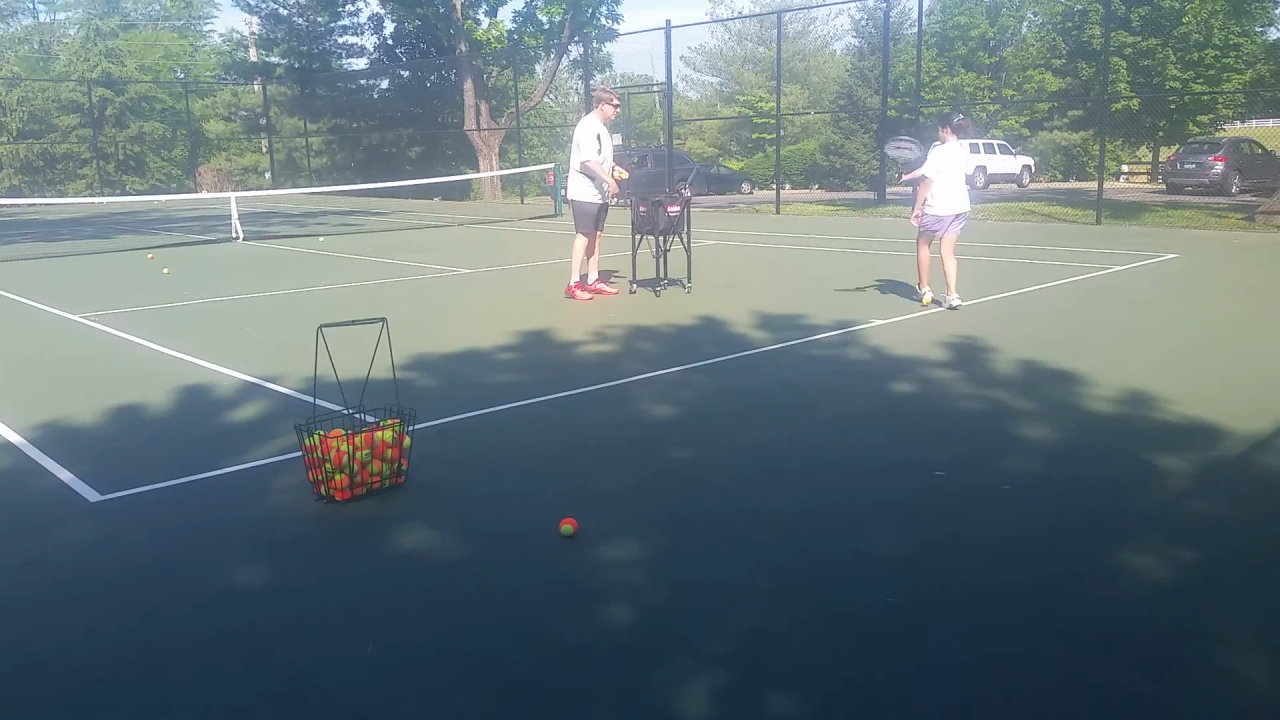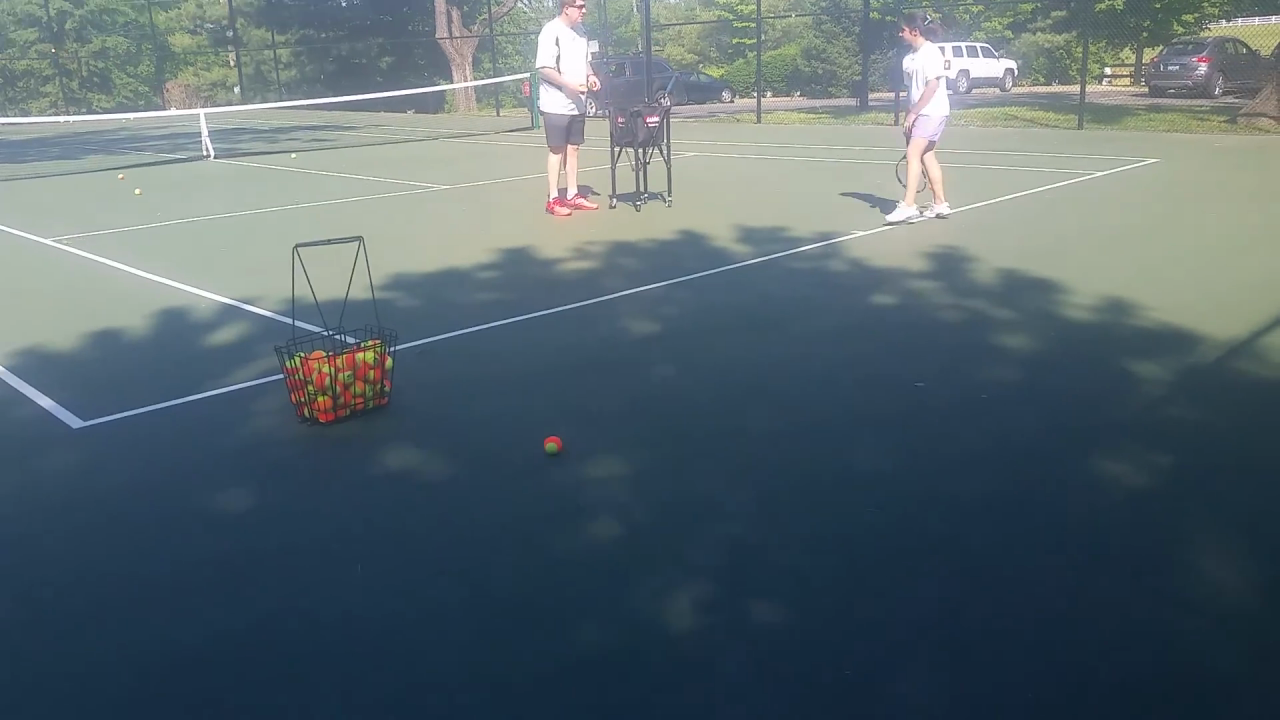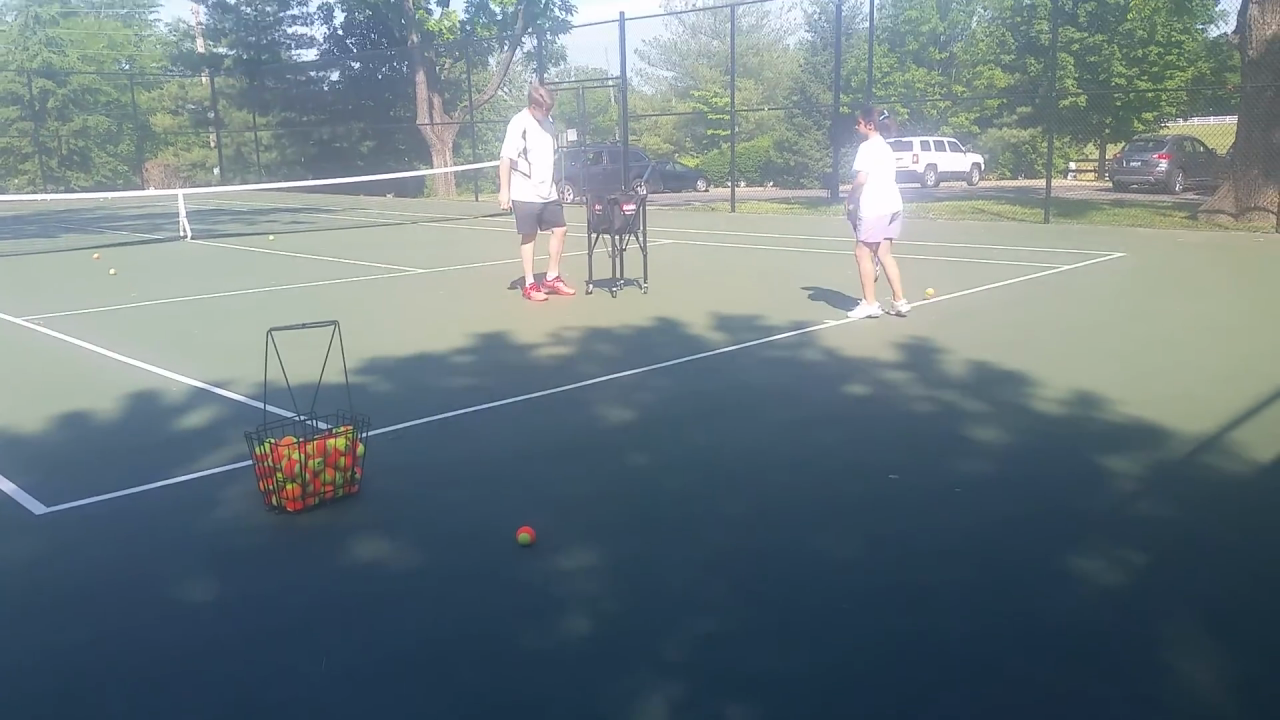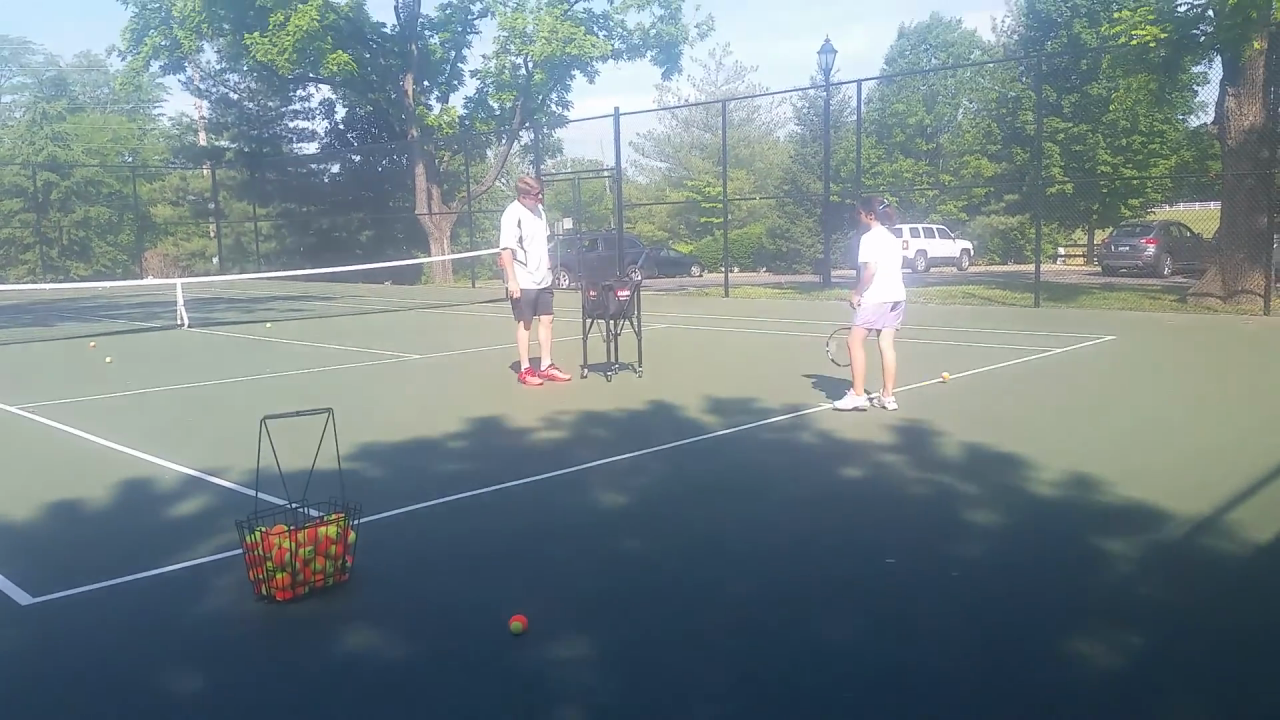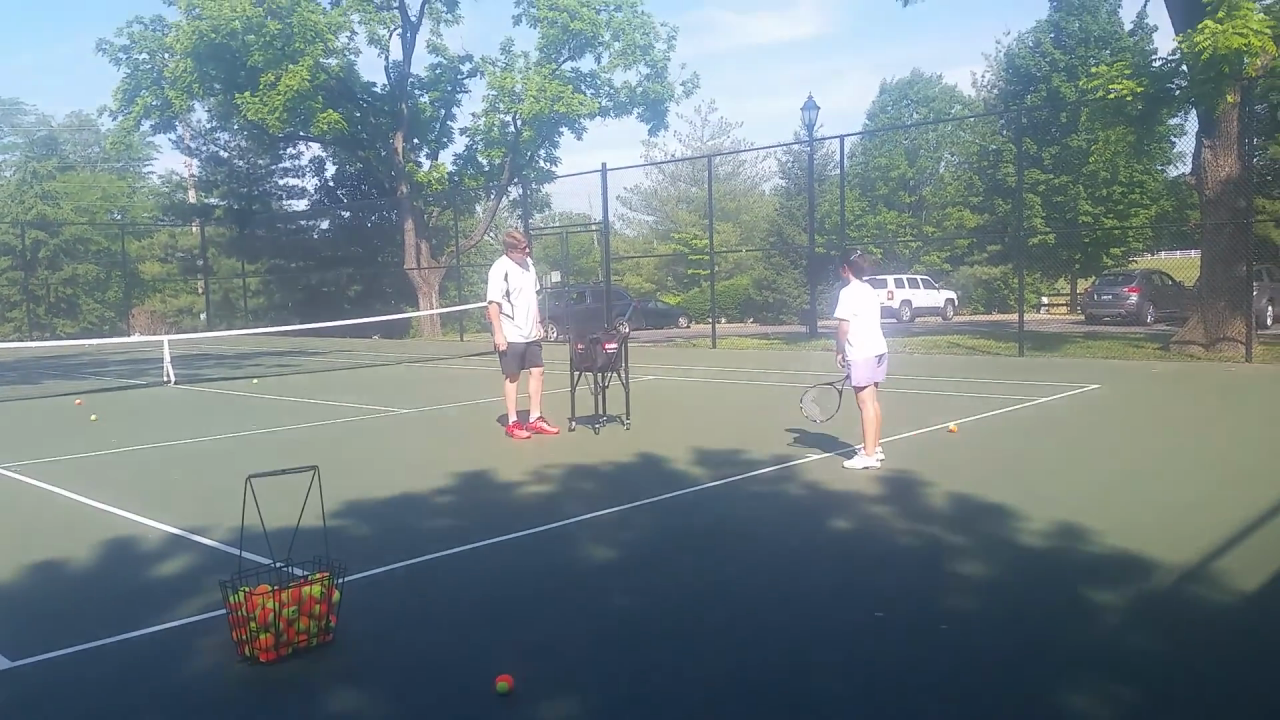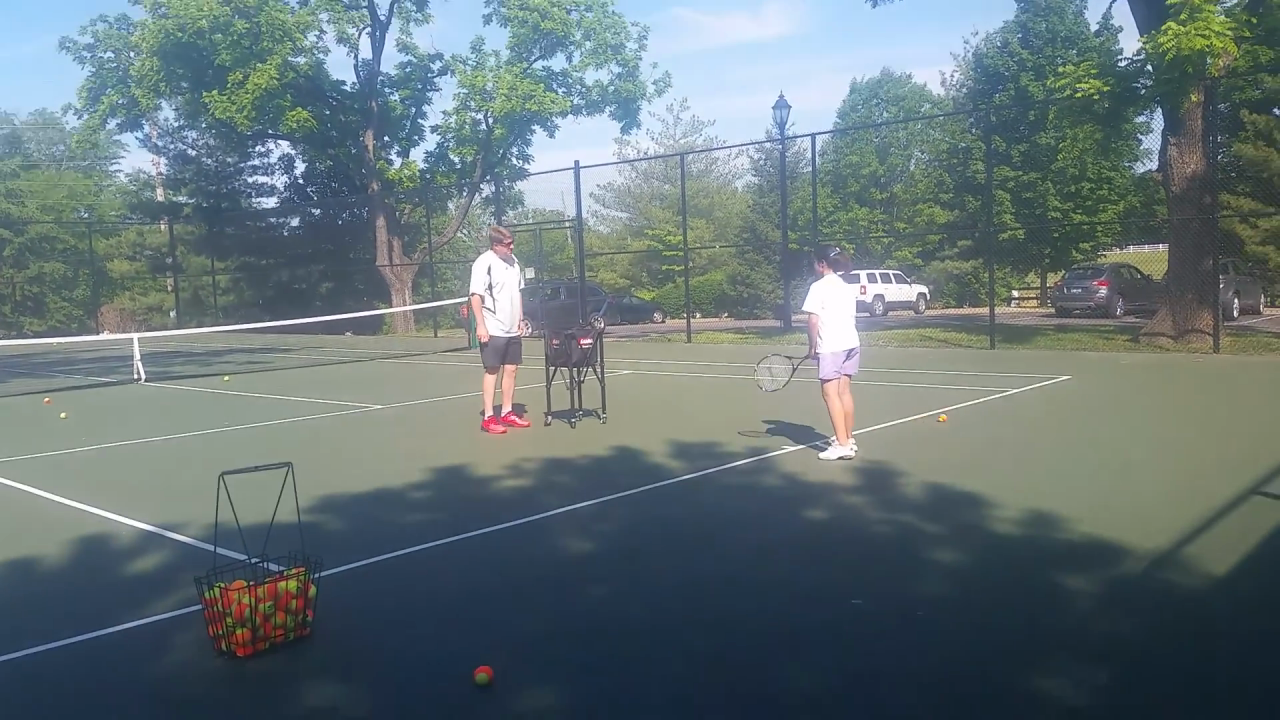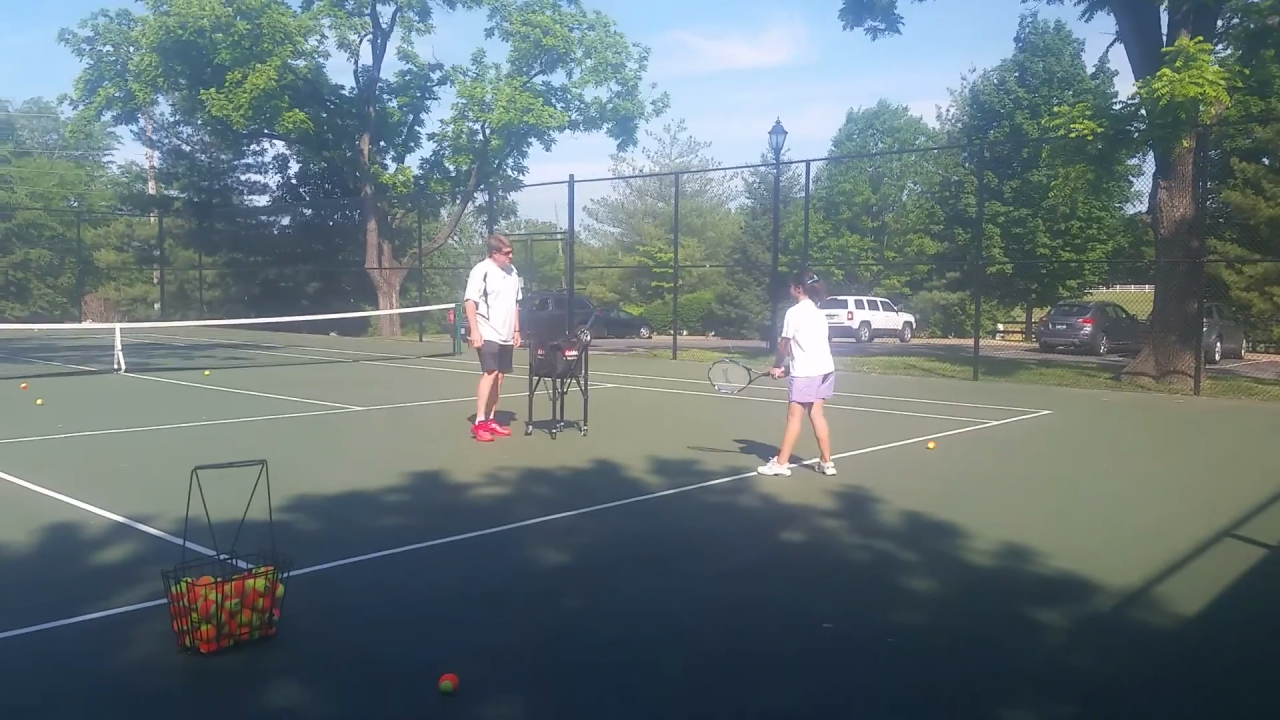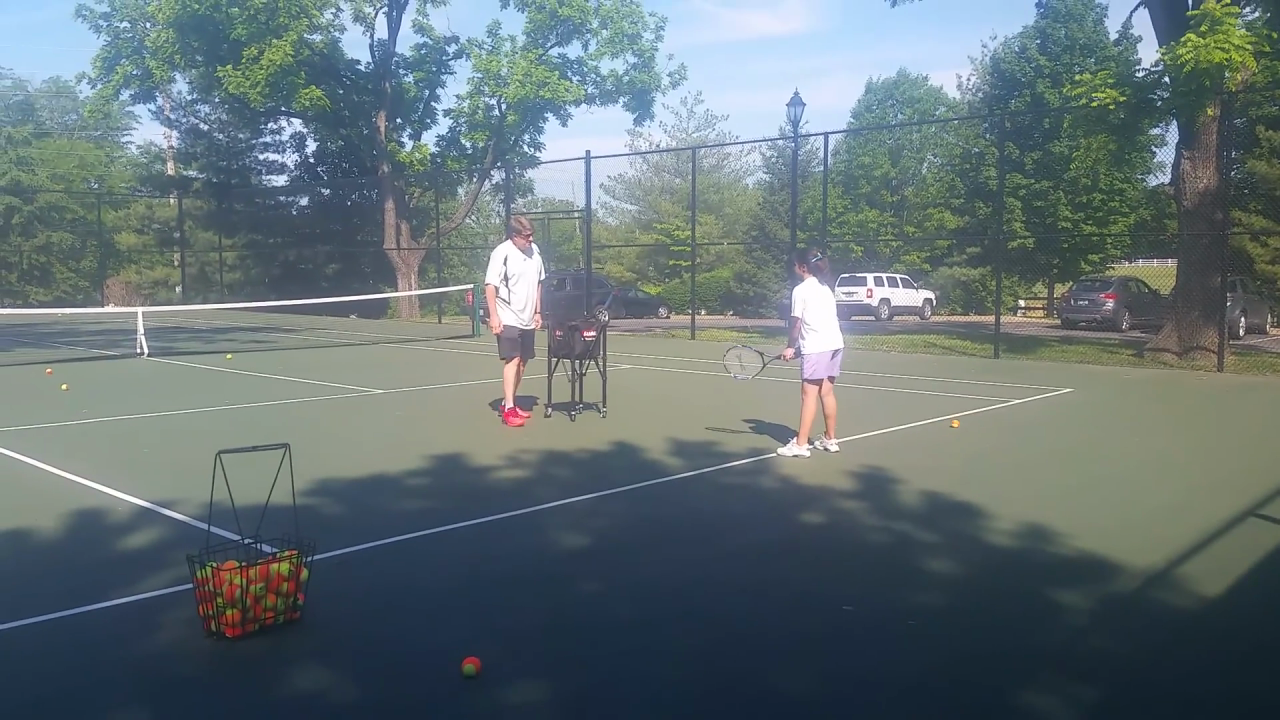
dt=0.5s
person 1, frame 1
left shoulder: (601, 127)
right shoulder: (588, 126)
right elbow: (588, 161)
left wrist: (614, 168)
right wrist: (610, 181)
left hip: (598, 192)
right hip: (584, 192)
left knee: (596, 235)
right knee: (584, 235)
left ankle: (593, 280)
right ankle: (574, 284)
person 1, frame 2
left shoulder: (579, 31)
right shoulder: (551, 31)
right elbow: (544, 68)
left wrist: (591, 77)
right wrist: (570, 85)
left hip: (576, 105)
right hip: (556, 105)
left knee: (573, 149)
right knee: (557, 150)
left ankle: (573, 195)
right ankle: (553, 199)
person 1, frame 3
left shoulder: (547, 121)
right shoulder: (519, 124)
right elbow: (506, 158)
right wrist: (504, 190)
left hip: (548, 192)
right hip: (526, 193)
left knee: (560, 230)
right knee: (529, 237)
left ankle: (552, 278)
right ankle: (530, 285)
person 1, frame 4
left shoulder: (538, 209)
right shoulder: (512, 215)
right elbow: (506, 249)
left wrist: (547, 268)
right wrist: (512, 280)
left hip: (542, 279)
right hip: (523, 282)
left knee: (547, 320)
right knee: (525, 323)
left ankle: (546, 367)
right ankle: (525, 370)
person 1, frame 5
left shoulder: (528, 263)
right shoulder: (500, 269)
right elbow: (493, 303)
left wrist: (538, 322)
right wrist: (498, 333)
left hip: (530, 333)
right hip: (511, 335)
left knee: (537, 372)
right knee: (512, 377)
left ankle: (535, 419)
right ankle: (513, 423)
person 1, frame 6
left shoulder: (513, 261)
right shoulder: (484, 263)
right elbow: (475, 295)
left wrist: (520, 318)
right wrist: (480, 325)
left hip: (512, 328)
right hip: (493, 329)
left knee: (511, 369)
right knee: (493, 371)
left ankle: (507, 413)
right ankle: (488, 417)
person 1, frame 7
left shoulder: (512, 271)
right shoulder: (482, 270)
right elbow: (470, 301)
left wrist: (516, 329)
right wrist: (474, 331)
left hip: (505, 335)
right hip: (487, 334)
left knee: (499, 377)
right knee: (490, 373)
left ankle: (490, 420)
right ankle: (479, 422)
person 1, frame 8
left shoulder: (534, 250)
right shoulder: (502, 253)
right elbow: (490, 285)
left wrist: (538, 311)
right wrist: (493, 316)
left hip: (528, 319)
right hip: (508, 319)
left knee: (523, 362)
right knee: (512, 360)
left ankle: (509, 402)
right ankle: (508, 409)
person 2, frame 1
left shoulder: (939, 150)
right shoulder: (962, 151)
left elbow: (926, 182)
left wrist: (917, 208)
right wrist: (909, 176)
left hip: (939, 207)
right hip: (960, 207)
left knee: (923, 245)
right knee: (947, 251)
left ankle: (924, 289)
right ankle: (952, 296)
person 2, frame 2
left shoulder: (931, 52)
right shoulder: (908, 58)
left elbow: (933, 86)
left wrist: (912, 113)
right wrist: (910, 116)
left hip: (933, 112)
right hip: (921, 113)
left knee: (913, 154)
right knee: (927, 156)
left ankle: (908, 206)
right ankle: (940, 204)
person 2, frame 3
left shoulder: (867, 147)
right shoulder: (885, 148)
left elbow: (861, 179)
left wrist: (850, 199)
right wrist: (858, 202)
left hip: (875, 208)
right hip: (892, 206)
left knee: (863, 254)
right knee: (884, 255)
left ankle: (870, 303)
right ankle: (899, 301)
person 2, frame 4
left shoulder: (869, 238)
right shoulder: (893, 239)
left elbow: (870, 270)
left wrist: (857, 293)
left hip: (876, 298)
right hip: (896, 296)
left knee: (855, 342)
right knee: (887, 346)
left ankle: (857, 395)
right ankle: (887, 396)
person 2, frame 5
left shoulder: (848, 292)
right shoulder: (870, 290)
left elbow: (844, 328)
left wrist: (839, 352)
left hip: (861, 353)
right hip: (878, 349)
left knee: (865, 403)
right knee: (872, 400)
left ankle: (869, 455)
right ankle: (875, 448)
person 2, frame 6
left shoulder: (818, 287)
right shoulder: (848, 286)
left elbow: (813, 321)
right elbow: (850, 316)
left wrist: (812, 346)
left hip: (831, 346)
right hip: (851, 343)
left knee: (830, 395)
right knee: (843, 391)
left ankle: (842, 443)
right ankle: (848, 440)
person 2, frame 7
left shoulder: (794, 311)
right shoulder: (818, 312)
left elbow: (785, 344)
left wrist: (777, 366)
right wrist: (788, 366)
left hip: (805, 371)
right hip: (824, 368)
left knee: (794, 417)
right knee: (817, 415)
left ankle: (781, 463)
right ankle: (826, 462)
person 2, frame 8
left shoulder: (800, 290)
right shoulder: (825, 288)
left elbow: (797, 323)
right elbow: (825, 319)
left wrist: (791, 347)
right wrist: (800, 346)
left hip: (816, 348)
right hip: (834, 344)
left knee: (809, 395)
right knee: (827, 392)
left ankle: (801, 444)
right ankle: (830, 439)
